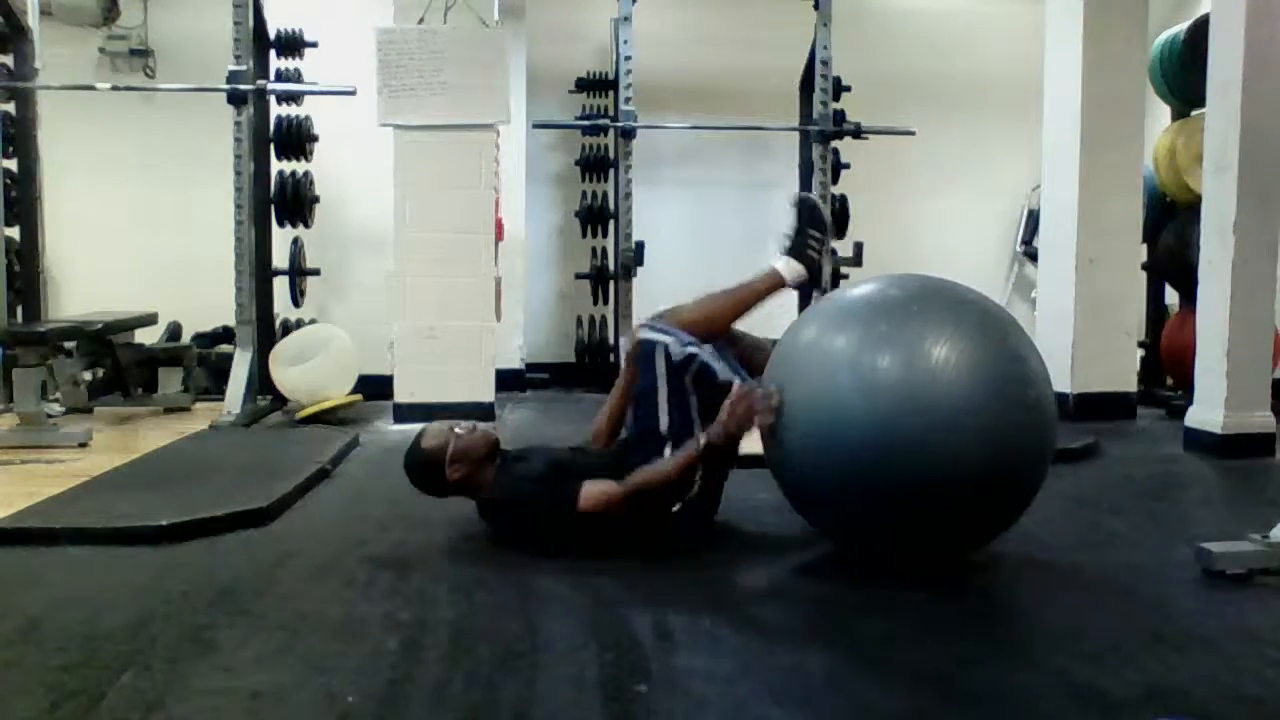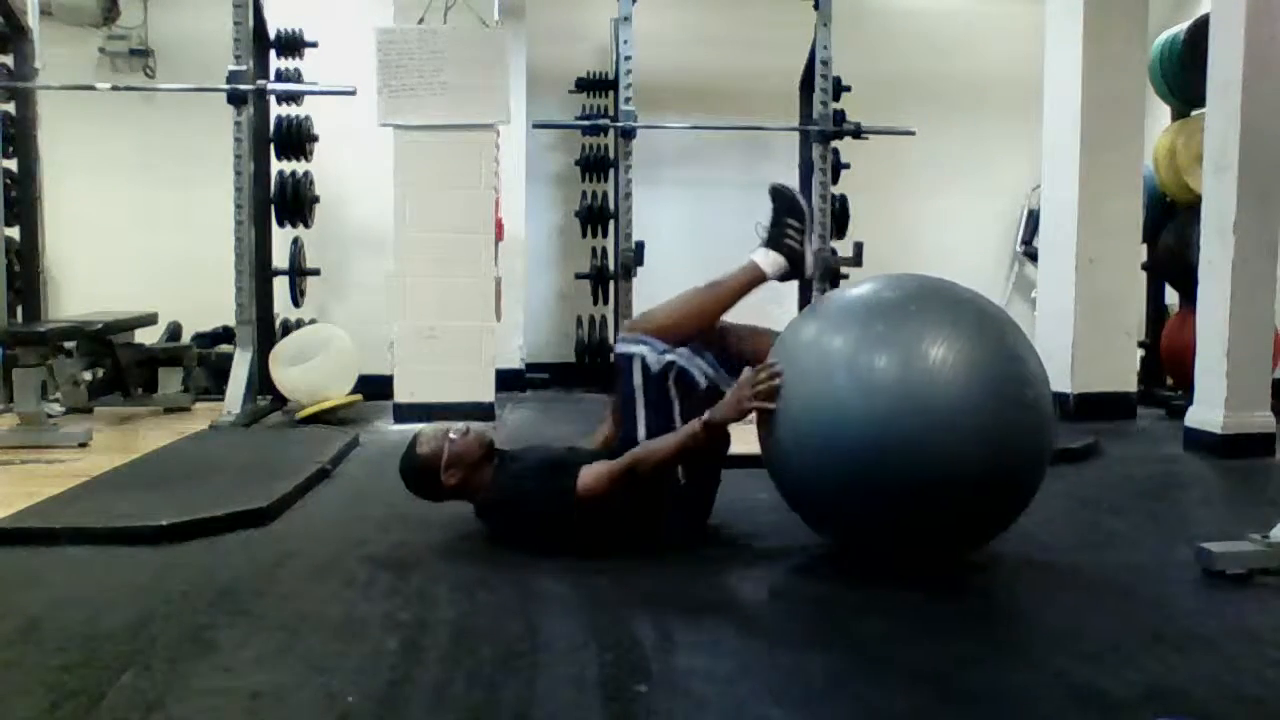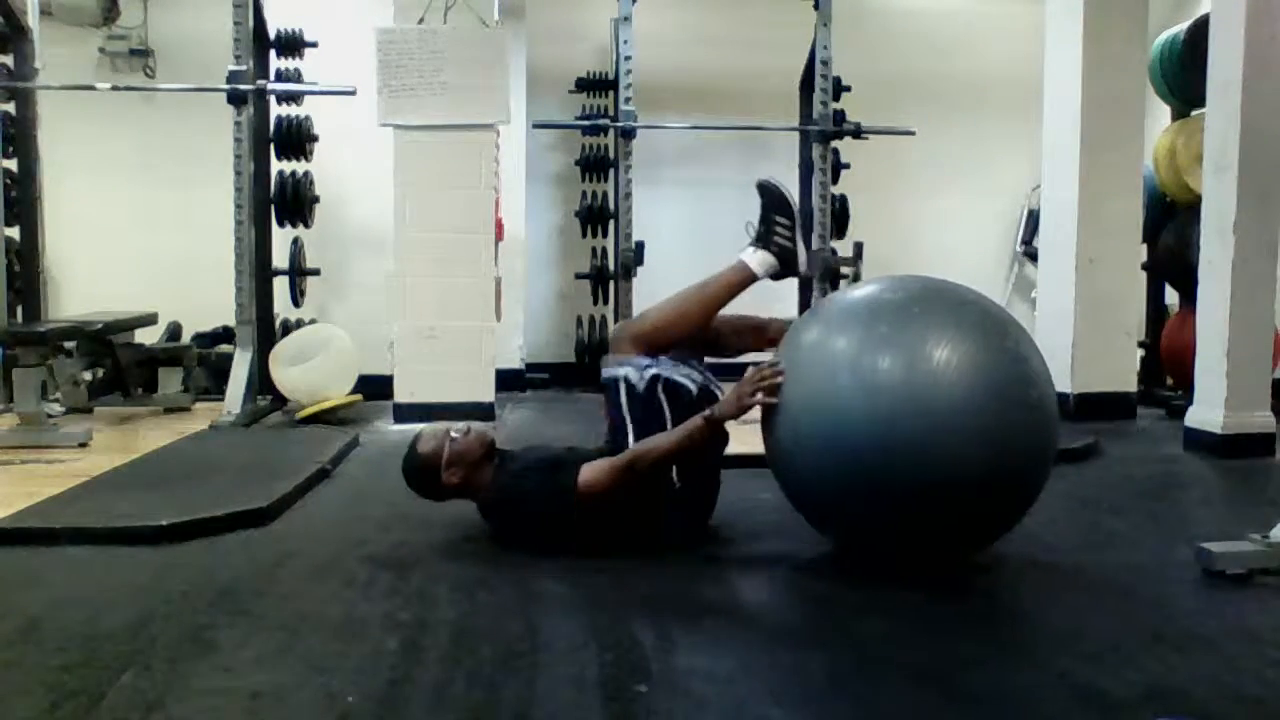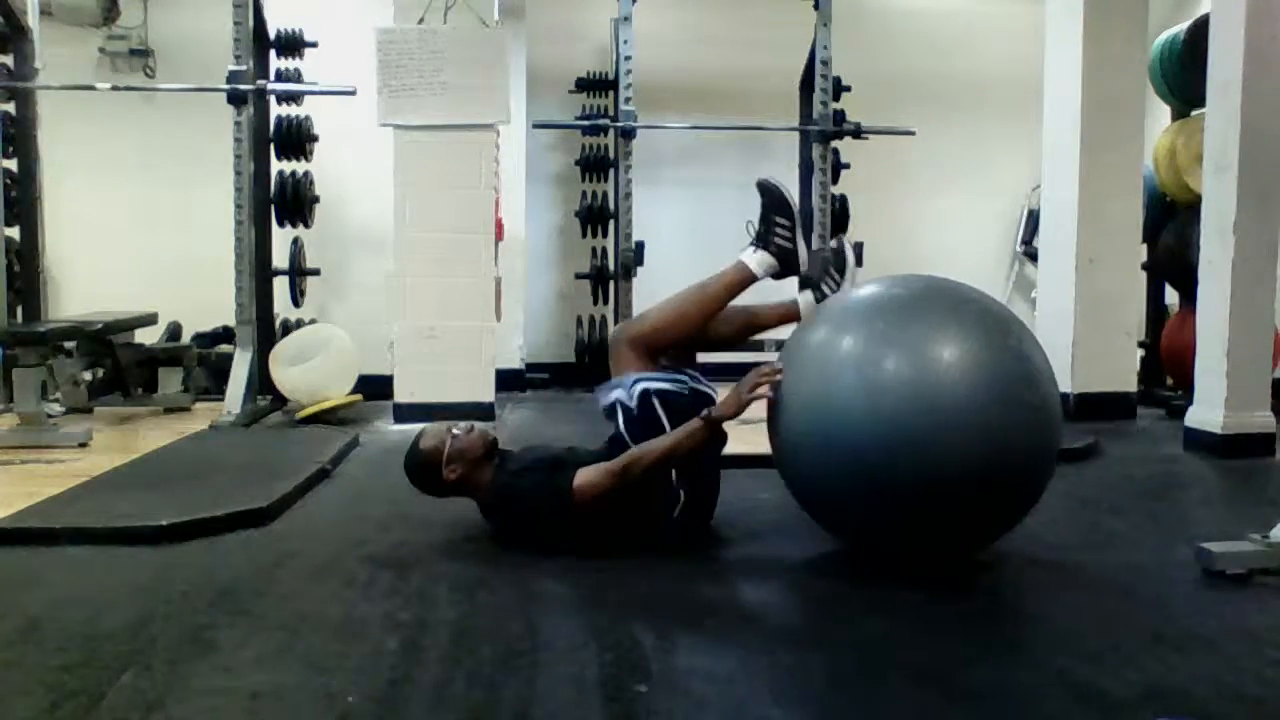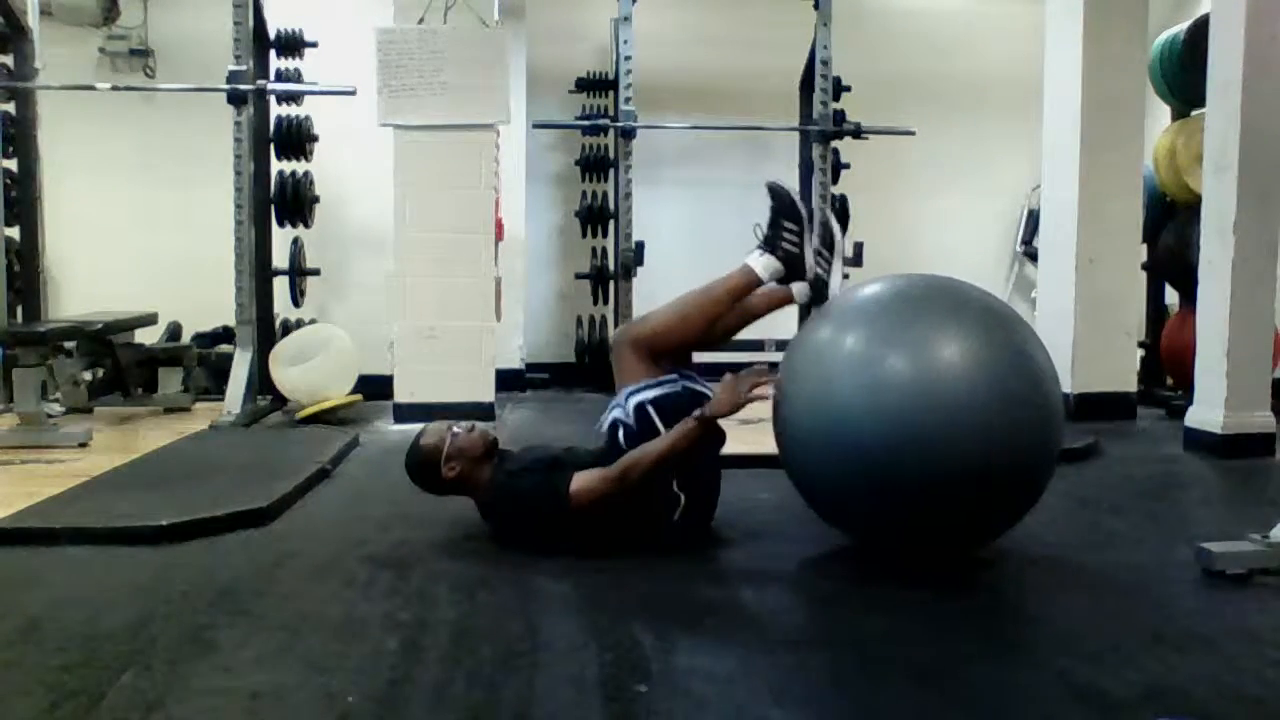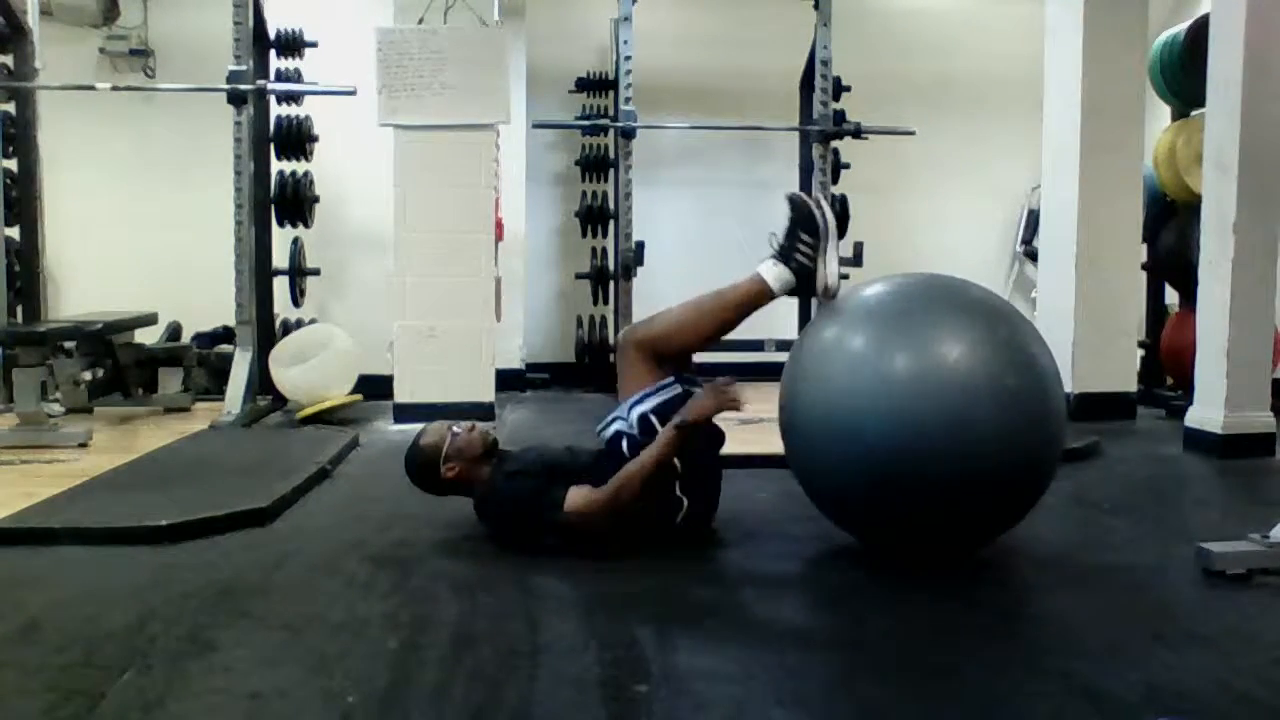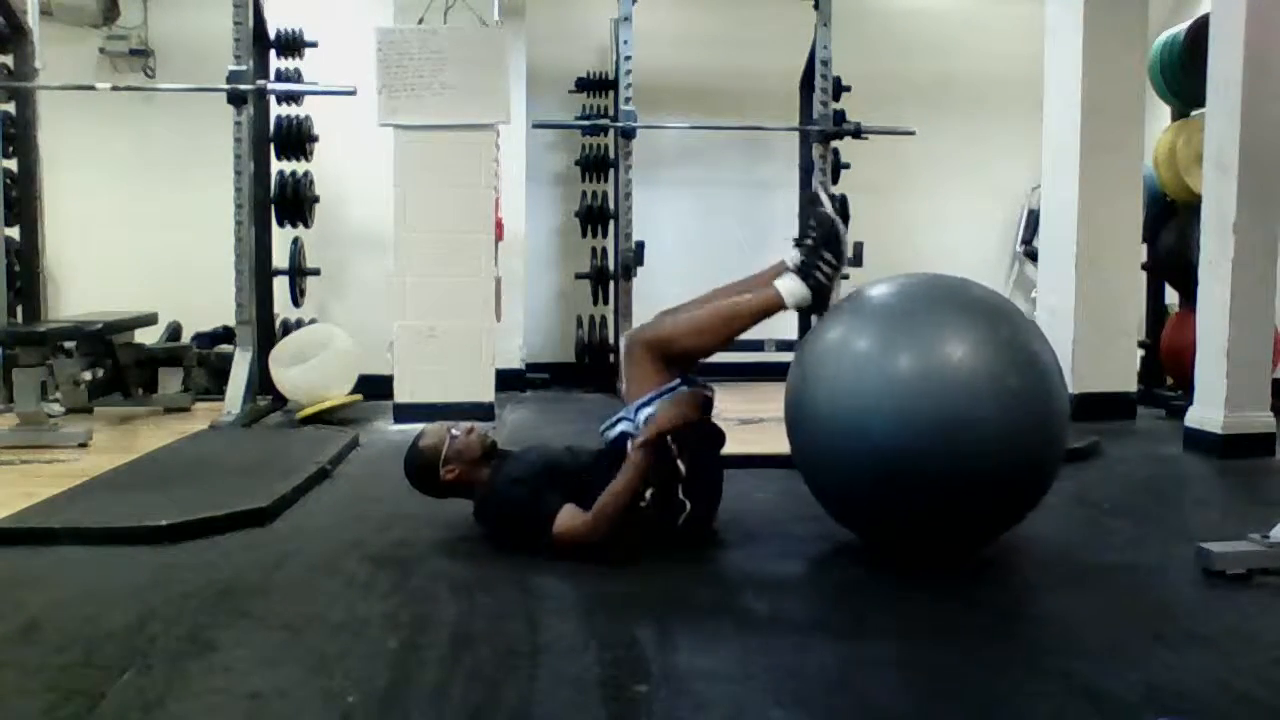
dt=0.1s
person 1, frame 1
left shoulder: (508, 469)
right shoulder: (514, 499)
left elbow: (597, 445)
right elbow: (621, 496)
left wrist: (632, 367)
right wrist: (712, 439)
left hip: (641, 467)
right hip: (674, 498)
left knee: (704, 336)
right knee: (662, 334)
right ankle: (792, 268)
person 1, frame 2
left shoulder: (508, 474)
right shoulder: (516, 496)
right elbow: (620, 474)
right wrist: (713, 419)
left hip: (662, 485)
right hip: (671, 496)
left knee: (700, 332)
right knee: (638, 338)
right ankle: (774, 257)
person 1, frame 3
left shoulder: (506, 474)
right shoulder: (516, 494)
right elbow: (622, 469)
right wrist: (714, 415)
left hip: (661, 486)
right hip: (671, 497)
left knee: (692, 330)
right knee: (628, 342)
right ankle: (763, 257)
person 1, frame 4
left shoulder: (513, 472)
right shoulder: (514, 494)
right elbow: (619, 474)
right wrist: (714, 414)
left hip: (671, 487)
right hip: (673, 497)
left knee: (674, 332)
right knee: (628, 339)
left ankle: (811, 304)
right ankle: (762, 257)
person 1, frame 5
left shoulder: (509, 472)
right shoulder: (511, 494)
right elbow: (616, 480)
right wrist: (706, 414)
left hip: (668, 486)
right hip: (673, 497)
left knee: (668, 333)
right knee: (630, 343)
left ankle: (804, 288)
right ankle: (769, 260)
person 1, frame 6
left shoulder: (507, 473)
right shoulder: (505, 500)
right elbow: (607, 504)
right wrist: (684, 423)
left hip: (667, 481)
right hip: (674, 498)
left knee: (662, 333)
right knee: (637, 342)
left ankle: (791, 271)
right ankle: (782, 272)
person 1, frame 7
left shoulder: (507, 475)
right shoulder: (504, 504)
right elbow: (593, 528)
left wrist: (641, 406)
right wrist: (651, 437)
left hip: (667, 481)
right hip: (676, 500)
left knee: (669, 329)
right knee: (644, 344)
left ankle: (798, 275)
right ankle: (799, 284)
